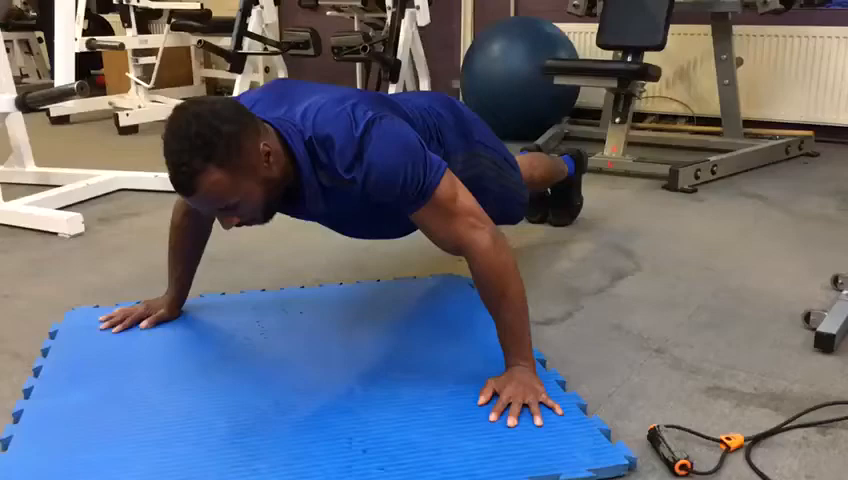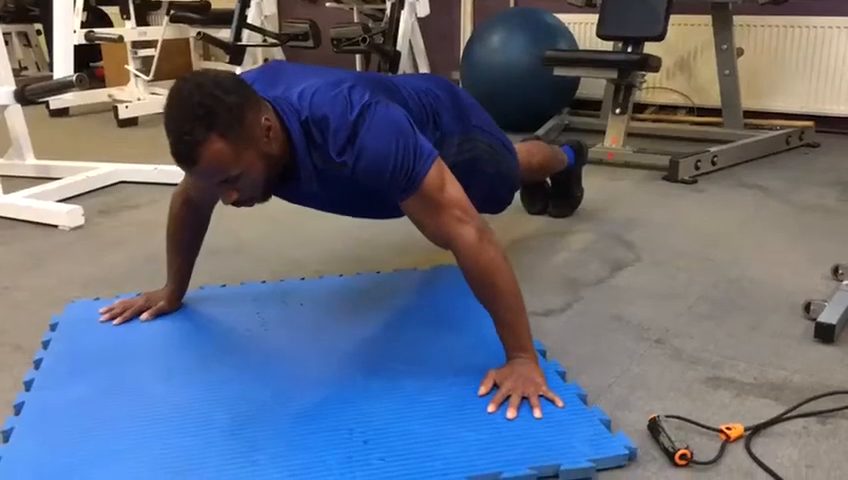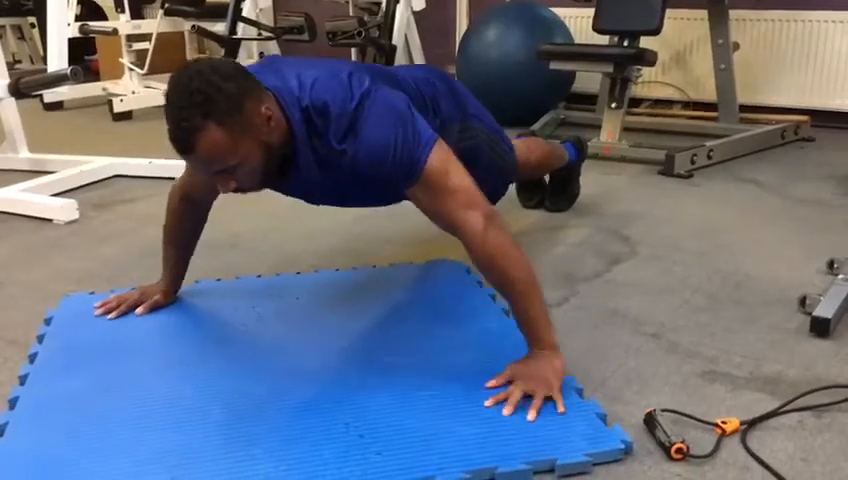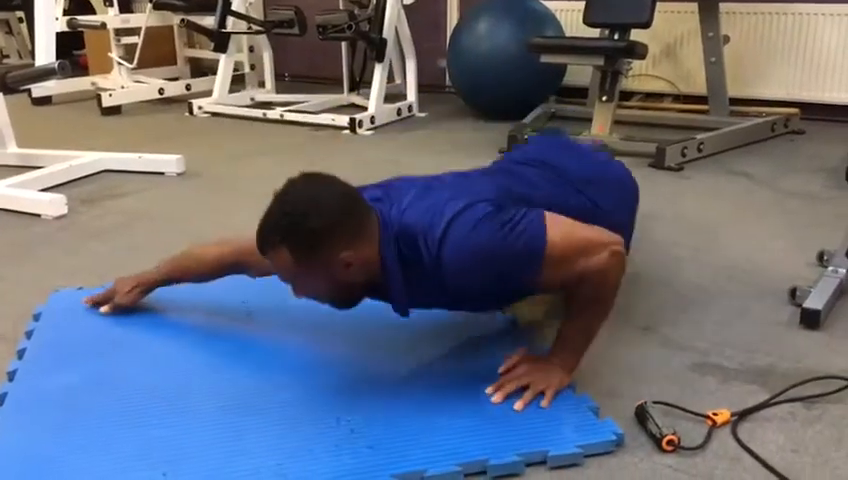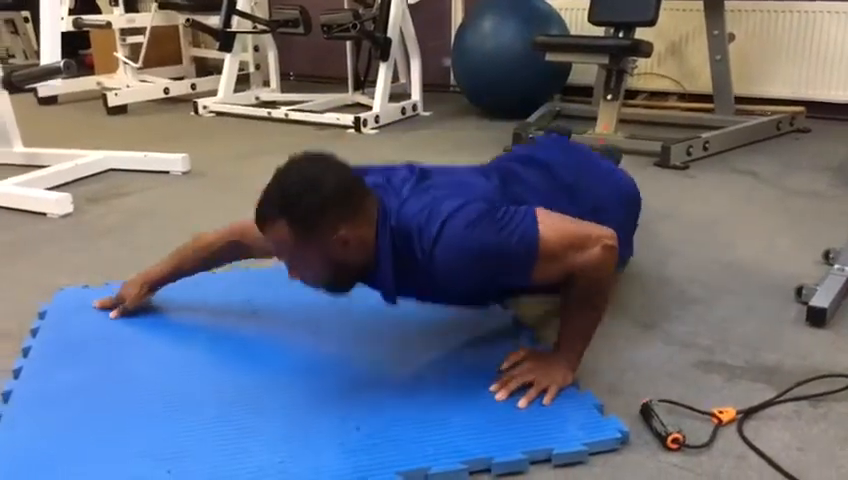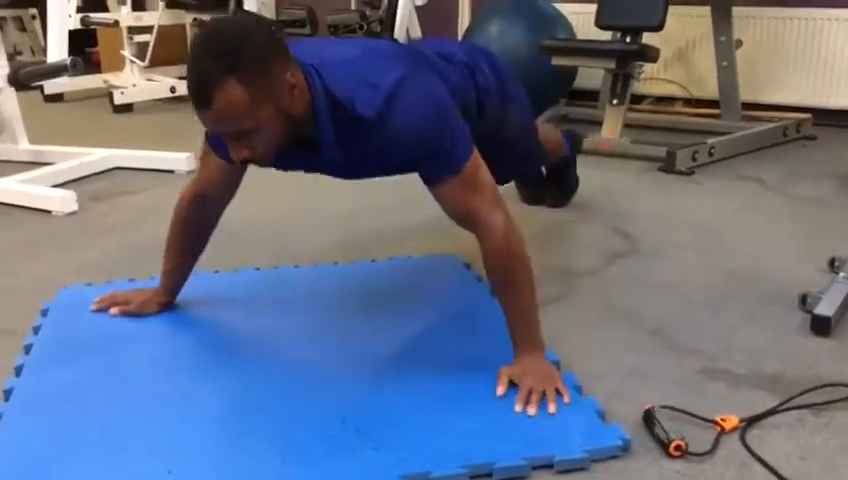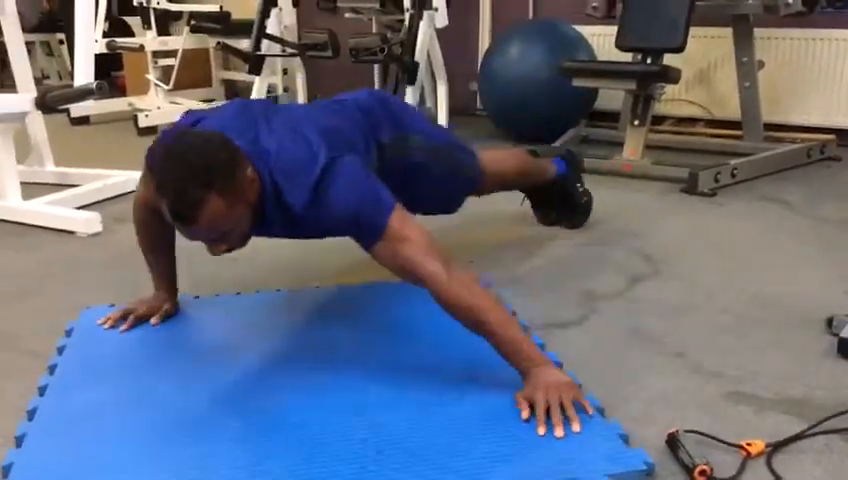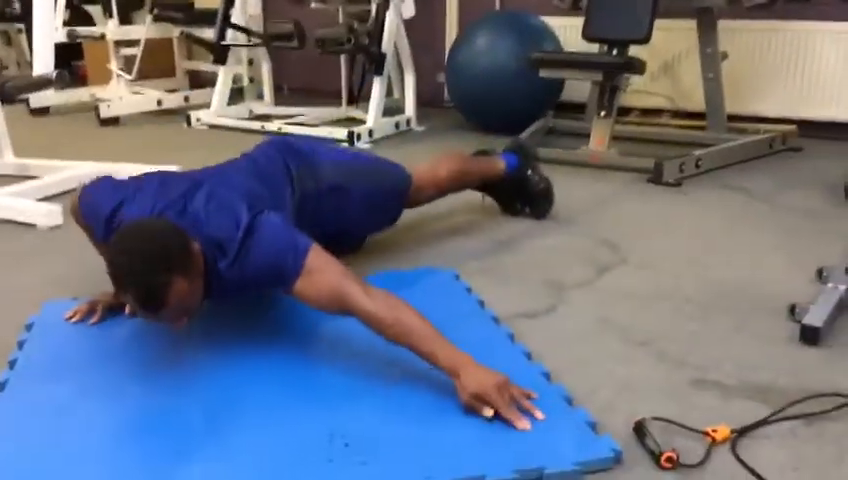
dt=0.7s
person 1, frame 1
left shoulder: (363, 150)
right shoulder: (228, 138)
left elbow: (482, 240)
right elbow: (190, 211)
left wrist: (521, 366)
right wrist: (173, 299)
left hip: (450, 144)
right hip: (405, 160)
left knee: (512, 194)
left ankle: (566, 168)
right ankle: (558, 169)
person 1, frame 2
left shoulder: (359, 132)
right shoulder: (224, 126)
left elbow: (468, 235)
right elbow: (190, 201)
left wrist: (522, 359)
right wrist: (172, 290)
left hip: (447, 129)
right hip: (402, 139)
left knee: (507, 173)
right knee: (510, 170)
left ankle: (565, 159)
right ankle: (547, 172)
person 1, frame 3
left shoulder: (359, 124)
right shoulder: (227, 119)
left elbow: (478, 224)
right elbow: (188, 193)
left wrist: (544, 350)
right wrist: (167, 284)
left hip: (442, 116)
left knee: (506, 166)
right knee: (496, 166)
left ankle: (565, 155)
right ankle: (555, 158)
person 1, frame 4
left shoulder: (460, 249)
right shoulder: (353, 223)
left elbow: (605, 252)
right elbow: (235, 252)
left wrist: (560, 363)
right wrist: (147, 280)
left hip: (595, 192)
right hip: (525, 171)
person 1, frame 5
left shoulder: (453, 241)
right shoulder: (353, 203)
left elbow: (600, 247)
right elbow: (238, 236)
left wrist: (563, 359)
right wrist: (149, 282)
left hip: (596, 195)
right hip: (527, 170)
person 1, frame 6
left shoulder: (395, 106)
right shoulder: (242, 101)
left elbow: (491, 224)
right elbow: (202, 199)
left wrist: (530, 353)
right wrist: (164, 292)
left hip: (474, 88)
left knee: (523, 158)
left ankle: (562, 151)
person 1, frame 7
left shoulder: (320, 187)
right shoulder: (176, 154)
left elbow: (436, 272)
right elbow: (145, 206)
left wrist: (536, 368)
right wrist: (164, 291)
left hip: (384, 135)
right hip: (330, 126)
left knee: (477, 177)
left ankle: (558, 172)
person 1, frame 8
left shoulder: (245, 244)
right shoulder: (113, 215)
left elbow: (360, 297)
right elbow: (82, 201)
left wrist: (465, 368)
right wrist: (123, 287)
left hip: (303, 179)
right hip: (263, 171)
left knee: (418, 186)
left ankle: (507, 165)
